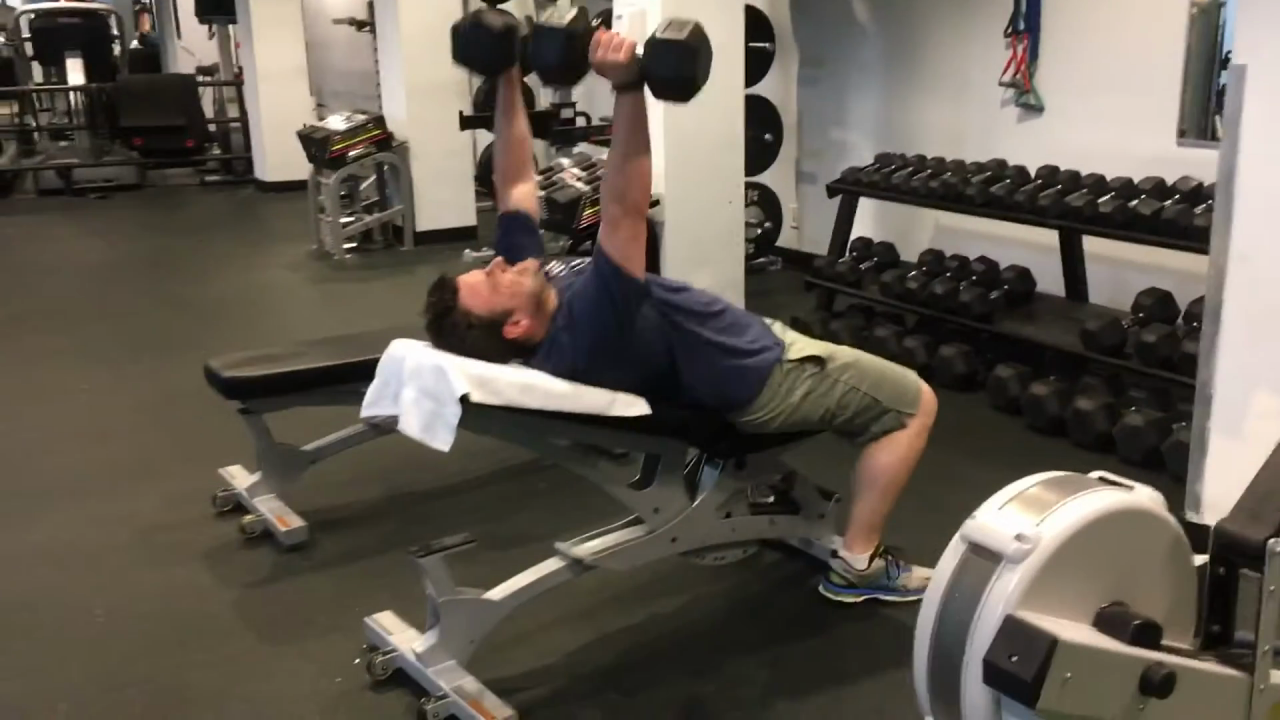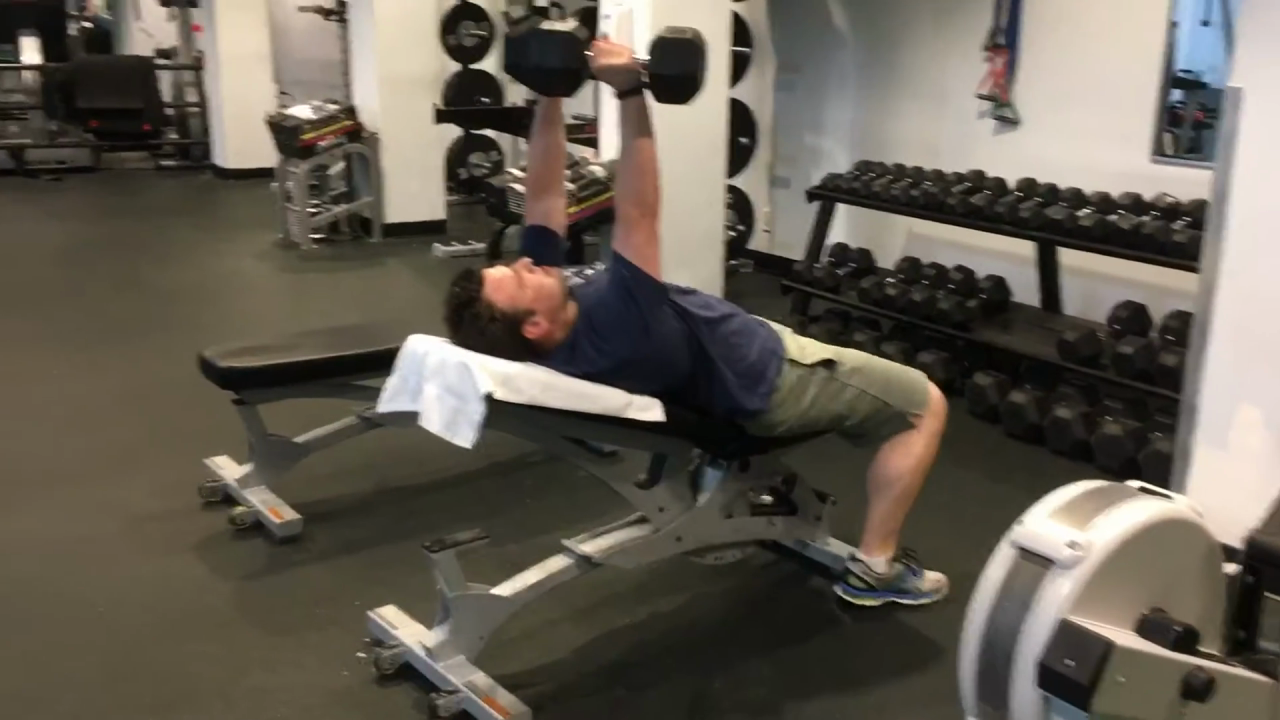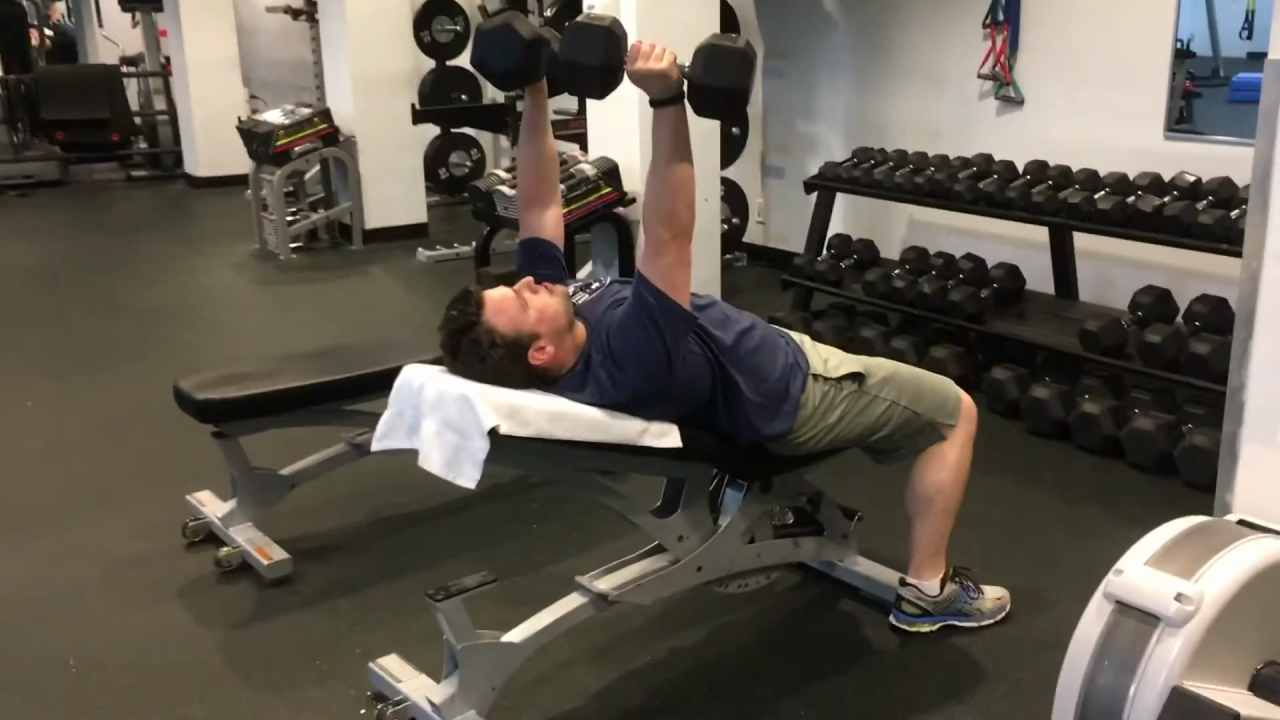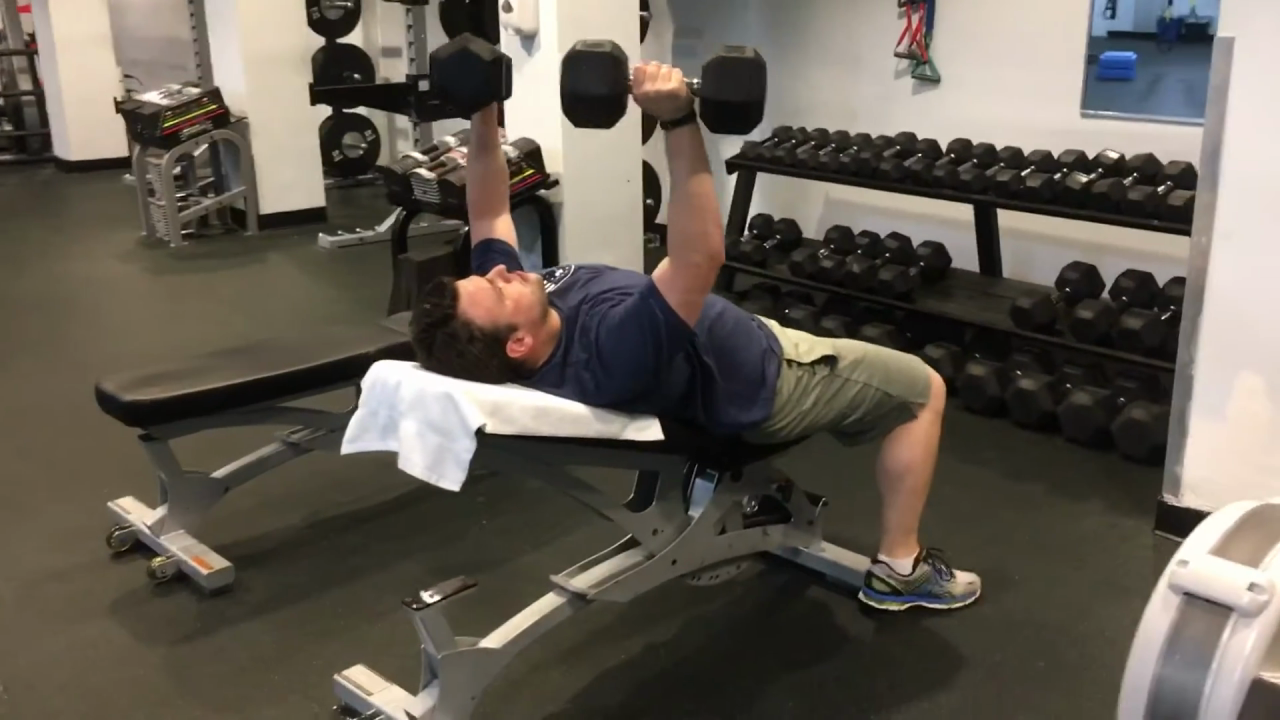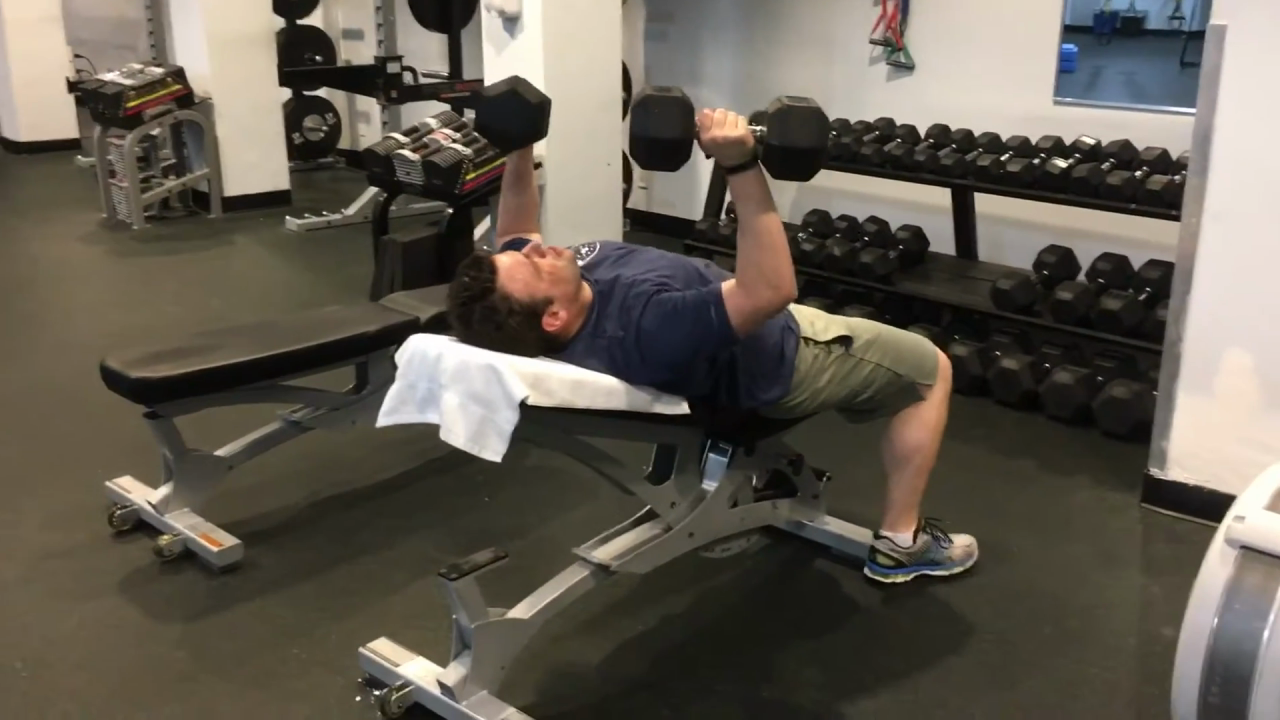
dt=1s
person 1, frame 1
left shoulder: (519, 267)
right shoulder: (587, 331)
left elbow: (514, 183)
right elbow: (625, 212)
left wrist: (509, 78)
right wrist: (626, 86)
right hip: (759, 378)
right knee: (914, 402)
right ankle: (857, 564)
person 1, frame 2
left shoulder: (535, 294)
right shoulder: (611, 340)
left elbow: (544, 195)
right elbow: (637, 216)
left wrist: (549, 94)
right wrist: (630, 91)
left hip: (743, 347)
right hip: (769, 380)
right knee: (925, 404)
right ankle: (875, 566)
person 1, frame 3
left shoulder: (542, 303)
right shoulder: (624, 364)
left elbow: (539, 205)
right elbow: (668, 236)
left wrist: (535, 95)
right wrist: (666, 99)
right hip: (788, 393)
right knee: (956, 411)
right ankle: (927, 589)
person 1, frame 4
left shoulder: (498, 311)
right shoulder: (606, 356)
left elbow: (487, 215)
right elbow: (700, 259)
left wrist: (484, 112)
right wrist: (678, 119)
right hip: (760, 377)
right knee: (924, 390)
right ankle: (899, 569)
person 1, frame 5
left shoulder: (535, 298)
right shoulder: (637, 333)
left elbow: (514, 233)
right elbow: (771, 289)
left wrist: (520, 146)
right wrist: (740, 163)
left hip: (738, 334)
right hip: (778, 356)
right knee: (931, 369)
right ankle: (900, 542)
